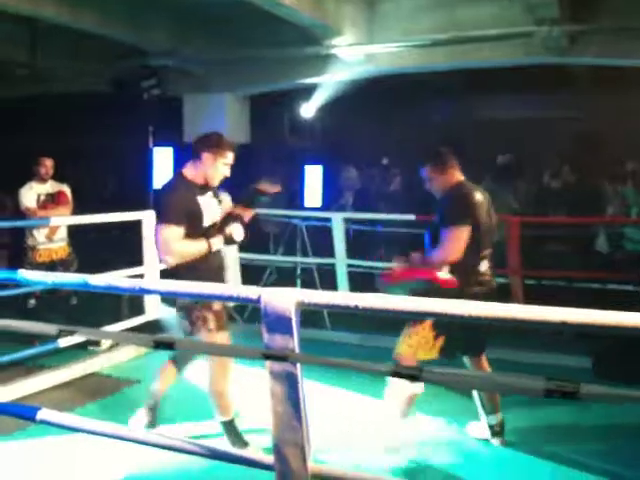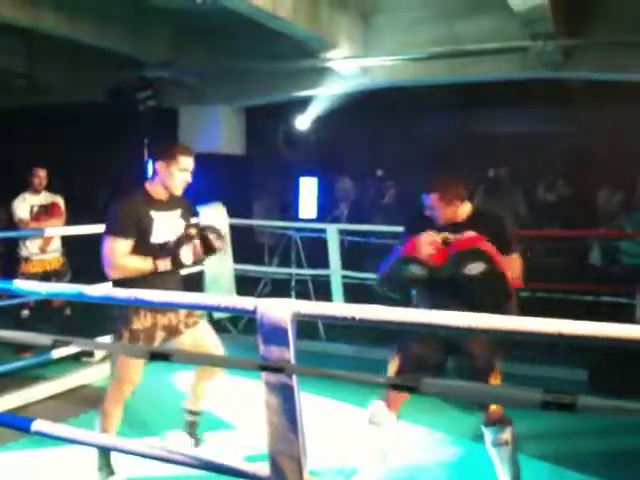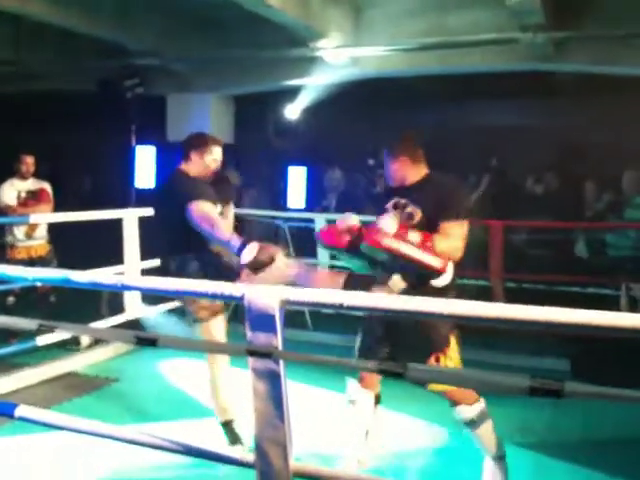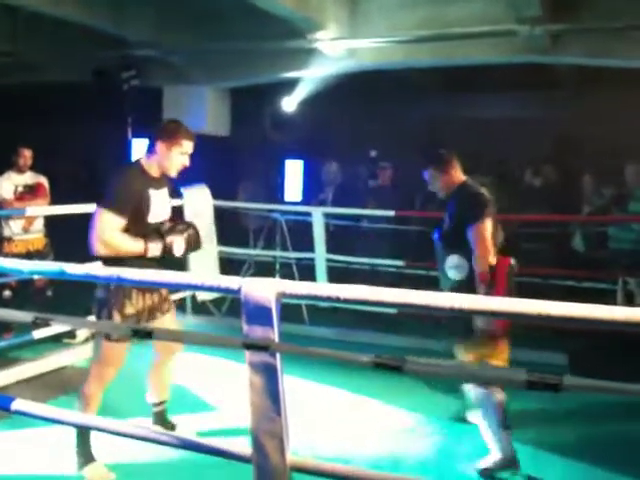
dt=0.7s
person 1, frame 1
left shoulder: (207, 187)
right shoulder: (175, 194)
left elbow: (229, 213)
right elbow: (169, 253)
left wrist: (250, 207)
right wrist: (219, 239)
left hip: (208, 285)
left knee: (186, 351)
right knee: (221, 358)
left ankle: (150, 407)
right ankle: (230, 430)
person 1, frame 2
left shoulder: (181, 206)
right shoulder: (128, 208)
right elbow: (113, 266)
left wrist: (202, 242)
right wrist: (168, 262)
left hip: (174, 304)
right hip: (138, 310)
left knee: (214, 357)
right knee: (122, 386)
left ankle: (191, 422)
person 1, frame 3
left shoulder: (173, 188)
right shoulder: (191, 185)
right elbow: (205, 219)
left wrist: (226, 199)
right wrist: (240, 245)
left hip: (189, 280)
right hip: (198, 267)
left knee: (218, 357)
left ankle: (232, 435)
person 1, frame 4
left shoulder: (162, 181)
right shoulder: (127, 183)
right elbow: (100, 241)
left wrist: (174, 233)
right wrist: (156, 247)
left hip: (153, 285)
right hip: (122, 290)
left knee: (170, 346)
right knee: (104, 370)
left ankle: (160, 419)
right ankle: (83, 451)
person 2, frame 1
left shoulder: (455, 199)
right shoulder: (478, 195)
left elbow: (452, 250)
left wrist: (412, 264)
right wrist: (423, 258)
left hip: (454, 291)
right hip: (477, 288)
left knee: (406, 356)
right knee: (475, 359)
right ankle: (493, 427)
person 2, frame 2
left shoulder: (491, 225)
right shoulder: (420, 224)
left elbow: (513, 275)
right elbow: (395, 271)
left wrist: (488, 256)
right wrist: (414, 253)
left knee: (491, 408)
right knee: (391, 396)
person 2, frame 3
left shoulder: (446, 192)
right shoulder: (391, 194)
left elbow: (452, 249)
right elbow: (372, 240)
left wrist: (404, 234)
left hip: (426, 300)
right hip: (387, 296)
left knee: (451, 386)
right knee: (367, 376)
right ankle: (358, 452)
person 2, frame 4
left shoulder: (471, 199)
right shoulder: (460, 199)
left elbow: (484, 250)
left hip: (477, 295)
right hip: (466, 293)
right knee: (468, 359)
left ankle: (502, 452)
right ankle: (486, 414)
person 3, frame 1
left shoulder: (62, 188)
right shoulder: (26, 190)
left elbow: (67, 210)
right elbow: (31, 216)
left wrist: (42, 212)
right wrist: (55, 212)
left hip: (61, 246)
right hip: (37, 248)
person 3, frame 2
left shoulder: (55, 199)
right shoulder: (20, 202)
left elbow: (60, 221)
right elbow: (24, 227)
left wrist: (35, 224)
right wrist: (49, 223)
left hip: (54, 257)
right hip: (30, 259)
left knee: (60, 298)
person 3, frame 3
left shoulder: (43, 186)
left elbow: (48, 208)
left wrist: (22, 210)
right wrist: (36, 210)
left hip: (40, 244)
right hip: (16, 245)
person 3, frame 4
left shoulder: (40, 179)
left elbow: (45, 201)
left wrist: (20, 204)
right wrist: (33, 203)
left hip: (37, 235)
left ankle: (42, 300)
